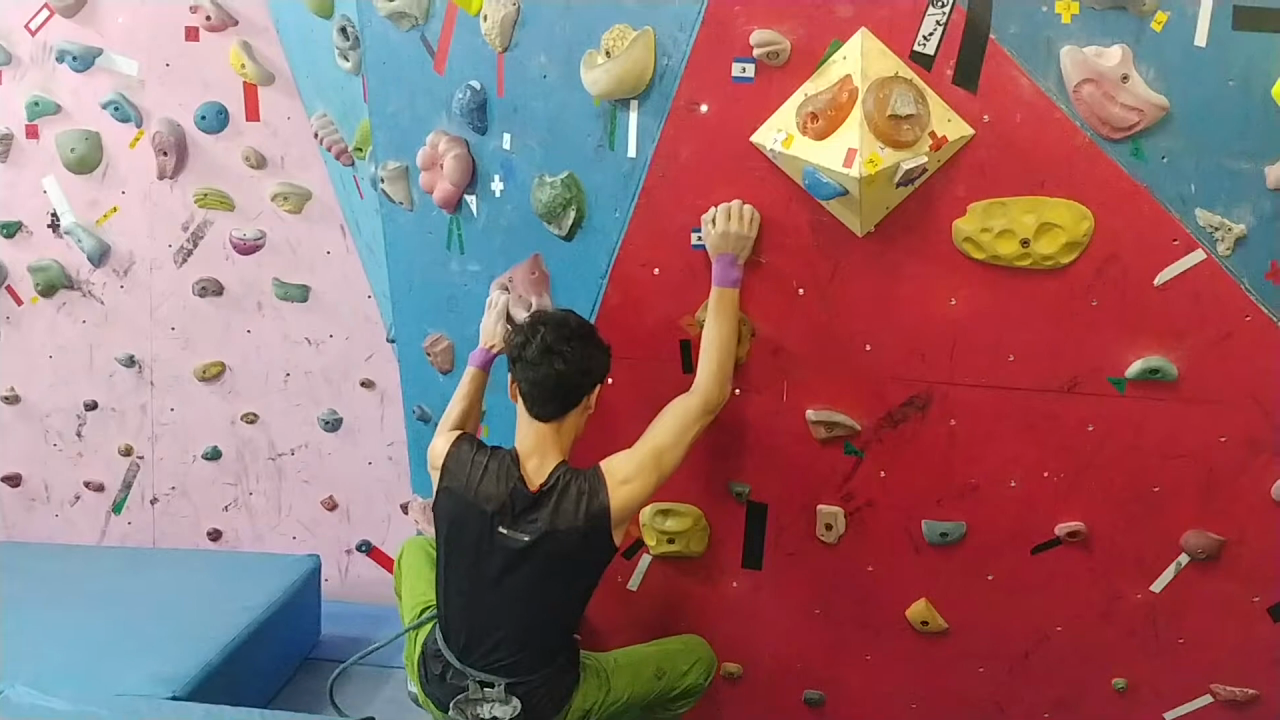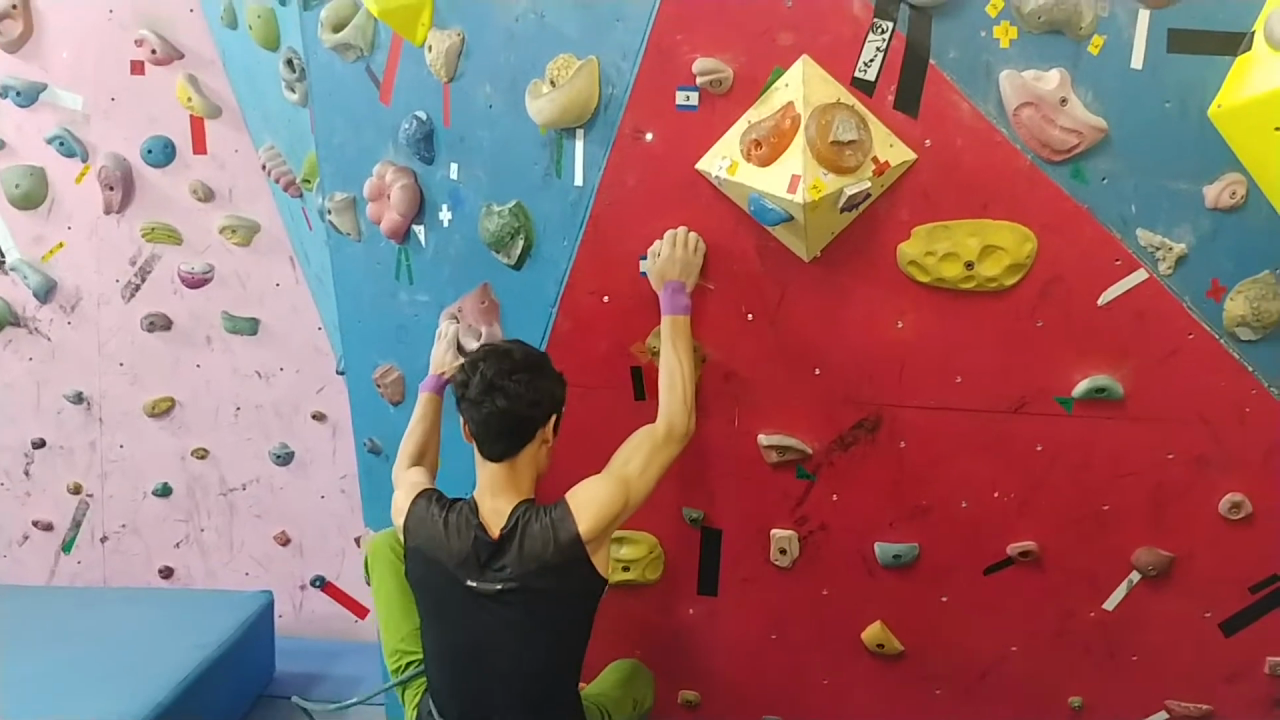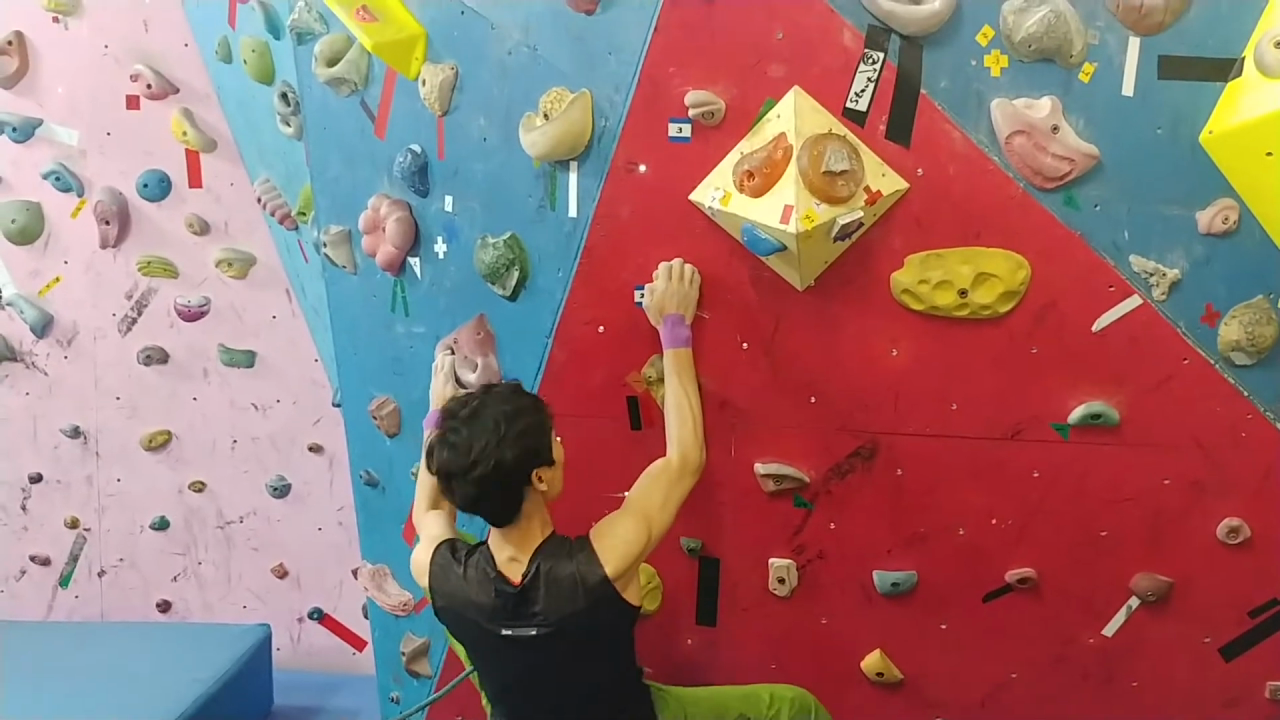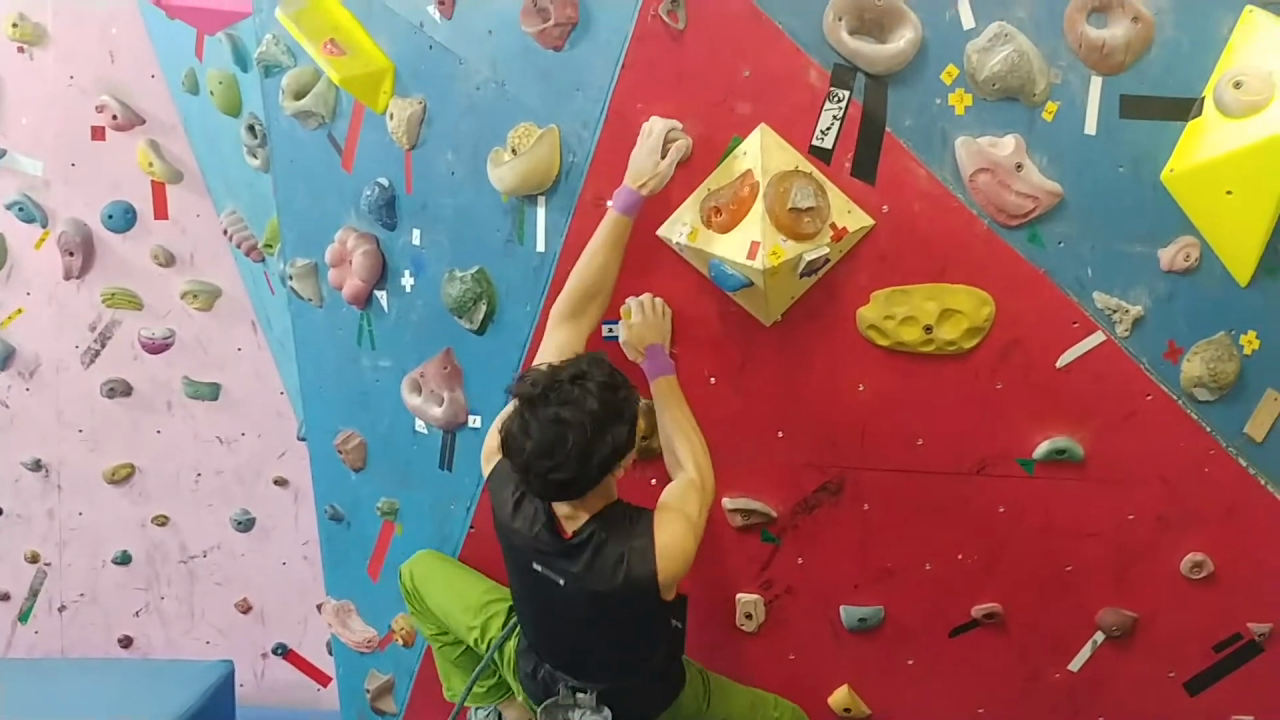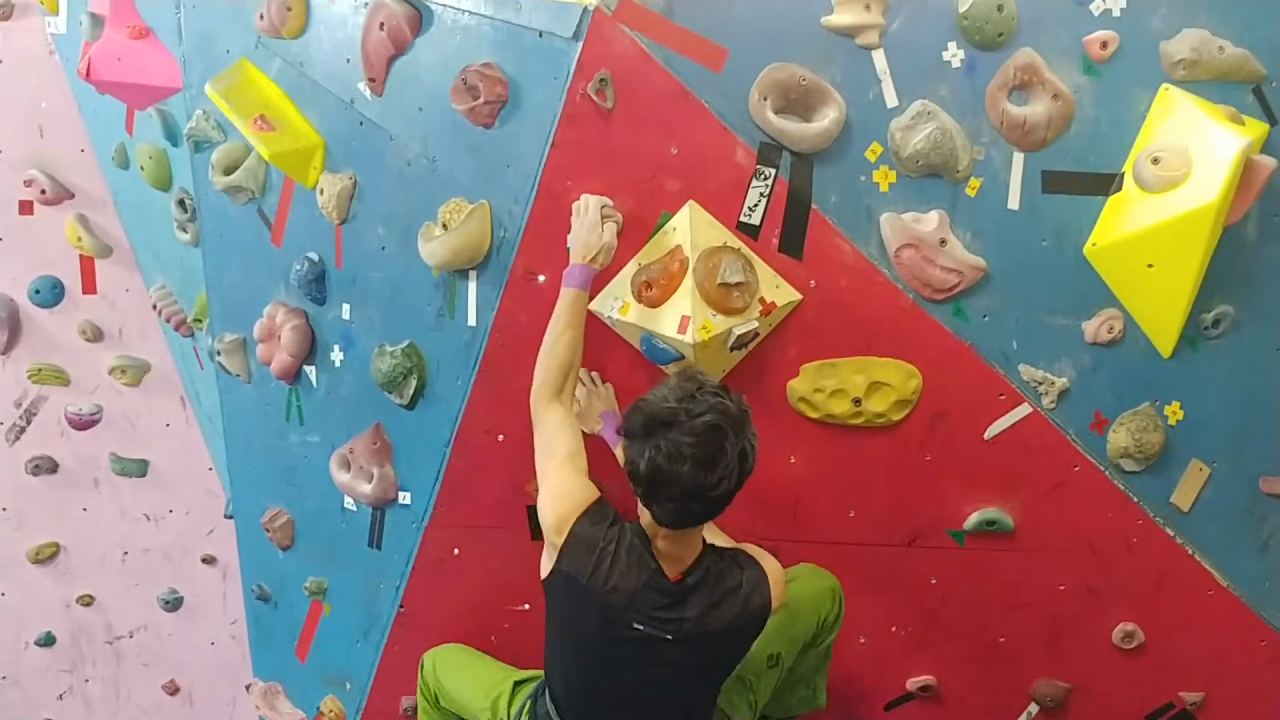
dt=1s
person 1, frame 1
left shoulder: (454, 464)
right shoulder: (607, 495)
right elbow: (708, 396)
left wrist: (484, 352)
right wrist: (726, 267)
left knee: (416, 550)
right knee: (697, 660)
person 1, frame 2
left shoulder: (419, 520)
right shoulder: (576, 527)
left elbow: (408, 470)
right elbow: (674, 426)
left wrist: (437, 378)
right wrist: (674, 295)
right knee: (633, 678)
person 1, frame 3
left shoulder: (435, 569)
right shoulder: (602, 563)
left elbow: (428, 514)
right elbow: (685, 460)
left wrist: (439, 416)
right wrist: (674, 329)
person 1, frame 4
left shoulder: (504, 462)
right shoulder: (660, 548)
left elbow: (568, 318)
right elbow: (697, 480)
left wrist: (632, 191)
right wrist: (655, 360)
left knee: (422, 574)
person 1, frame 5
left shoulder: (576, 534)
right shoulder: (760, 586)
left elbow: (547, 398)
right elbow: (688, 509)
left wrist: (581, 267)
right wrist: (613, 427)
left knee: (439, 669)
right knee: (818, 593)
